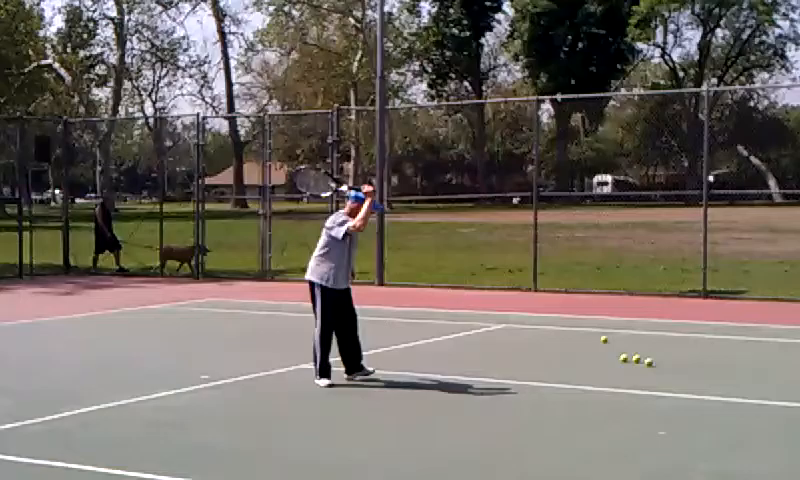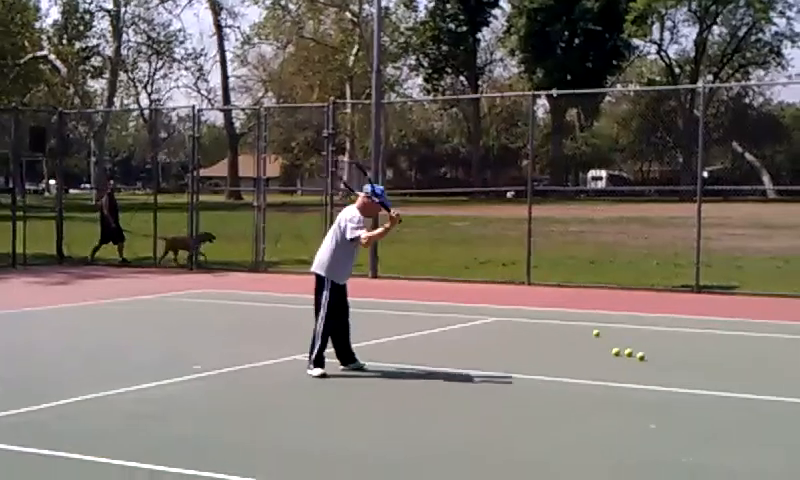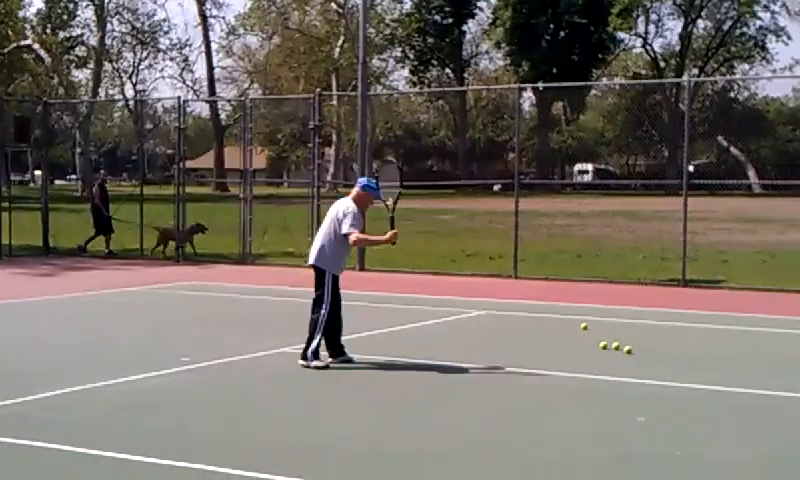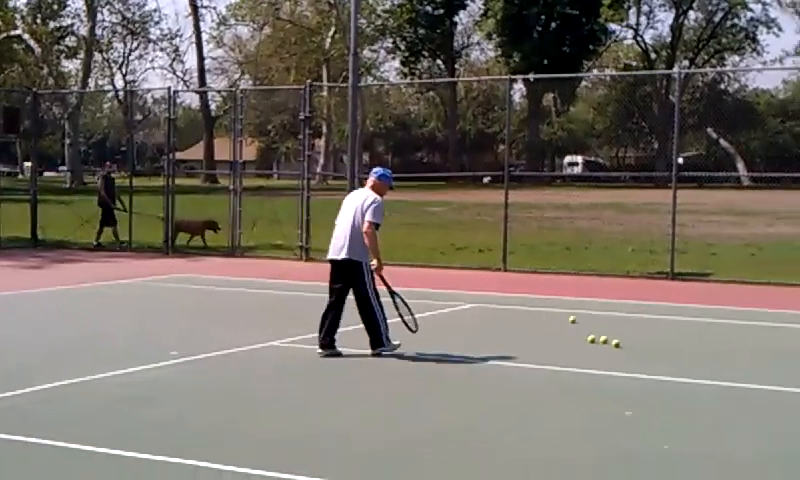
dt=0.3s
person 1, frame 1
left shoulder: (348, 222)
right shoulder: (337, 219)
right elbow: (359, 226)
left wrist: (349, 270)
right wrist: (369, 200)
left hip: (341, 283)
right hip: (322, 281)
left knee: (348, 326)
right knee: (324, 328)
left ankle: (354, 367)
right ankle: (321, 373)
person 1, frame 2
left shoulder: (354, 215)
right shoulder: (352, 216)
right elbow: (365, 240)
right wrist: (388, 227)
left hip: (337, 274)
right hip: (328, 273)
left knee: (341, 317)
right knee: (326, 319)
left ankle: (347, 359)
right ankle: (315, 363)
person 1, frame 3
left shoulder: (343, 204)
right shoulder: (351, 210)
right elbow: (354, 239)
right wrist: (384, 239)
left hip: (325, 262)
right hip: (326, 263)
left knee: (333, 309)
right knee: (324, 309)
left ankle: (336, 351)
right ankle: (309, 356)
person 1, frame 4
left shoulder: (352, 196)
right shoulder: (375, 200)
right elbow: (367, 230)
right wrist: (377, 259)
left hip: (337, 254)
right hip: (355, 257)
left knee: (336, 300)
right knee: (369, 300)
left ankle: (326, 344)
right ankle: (380, 343)
